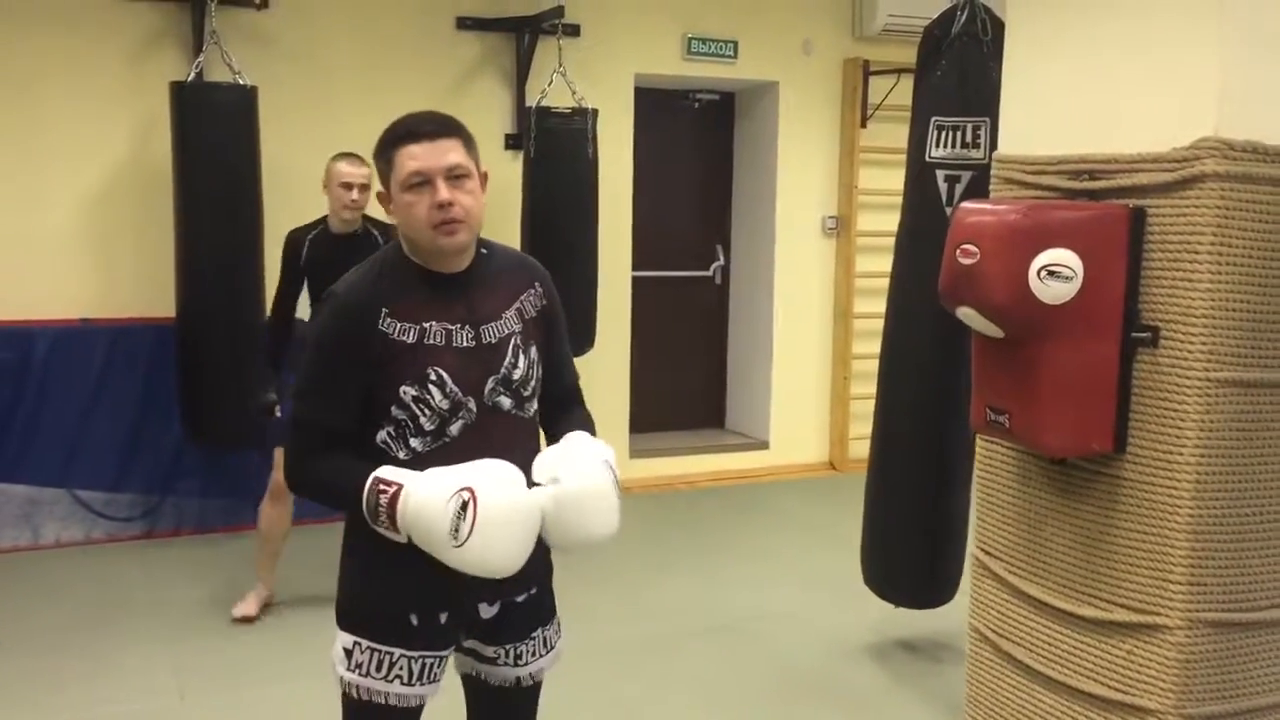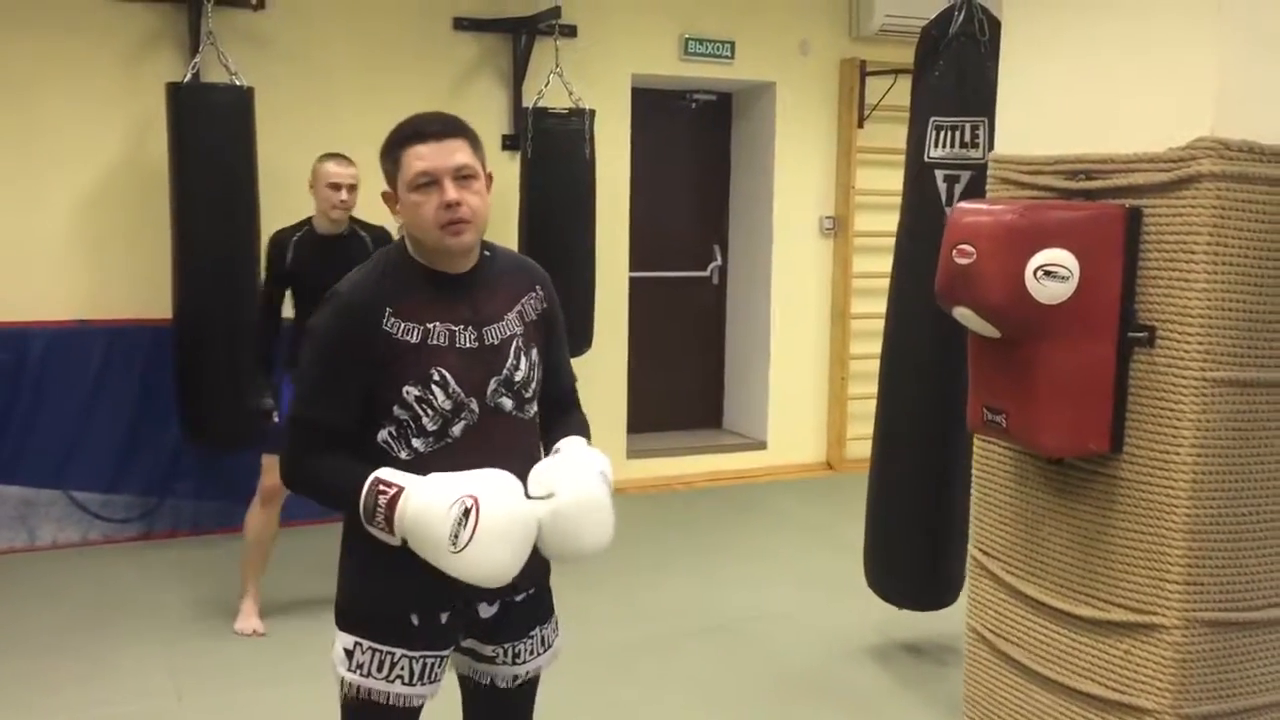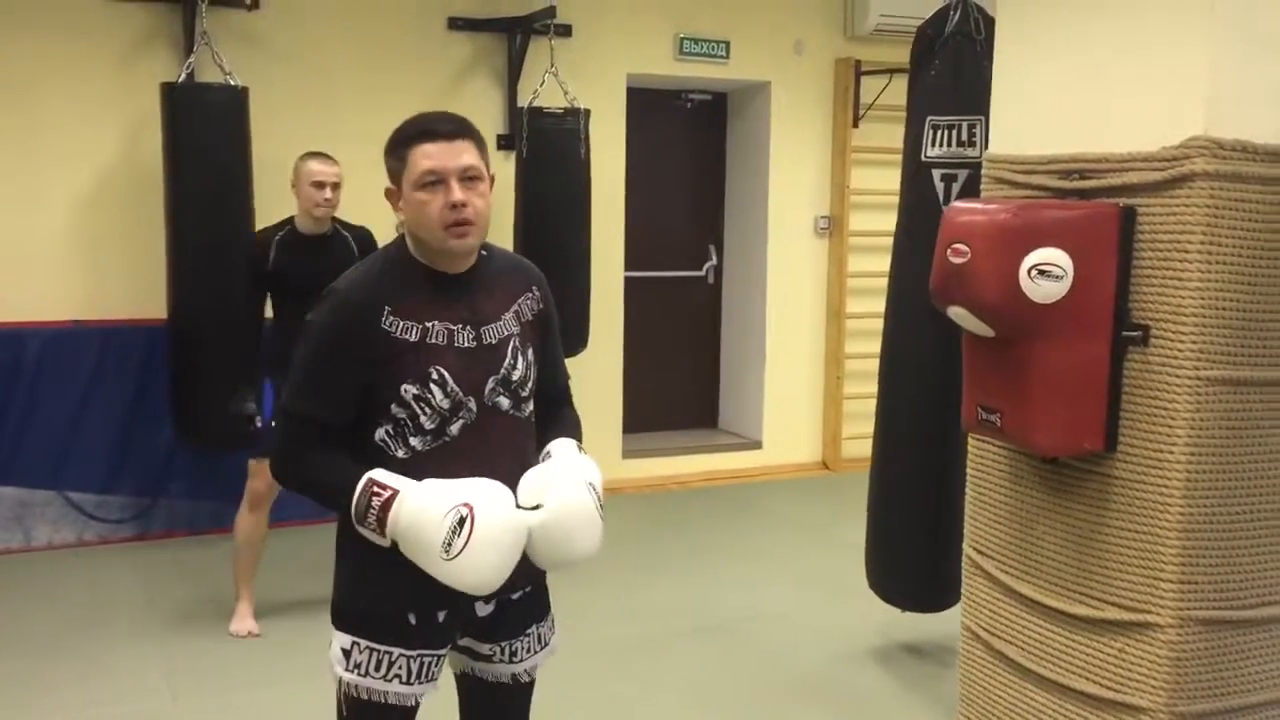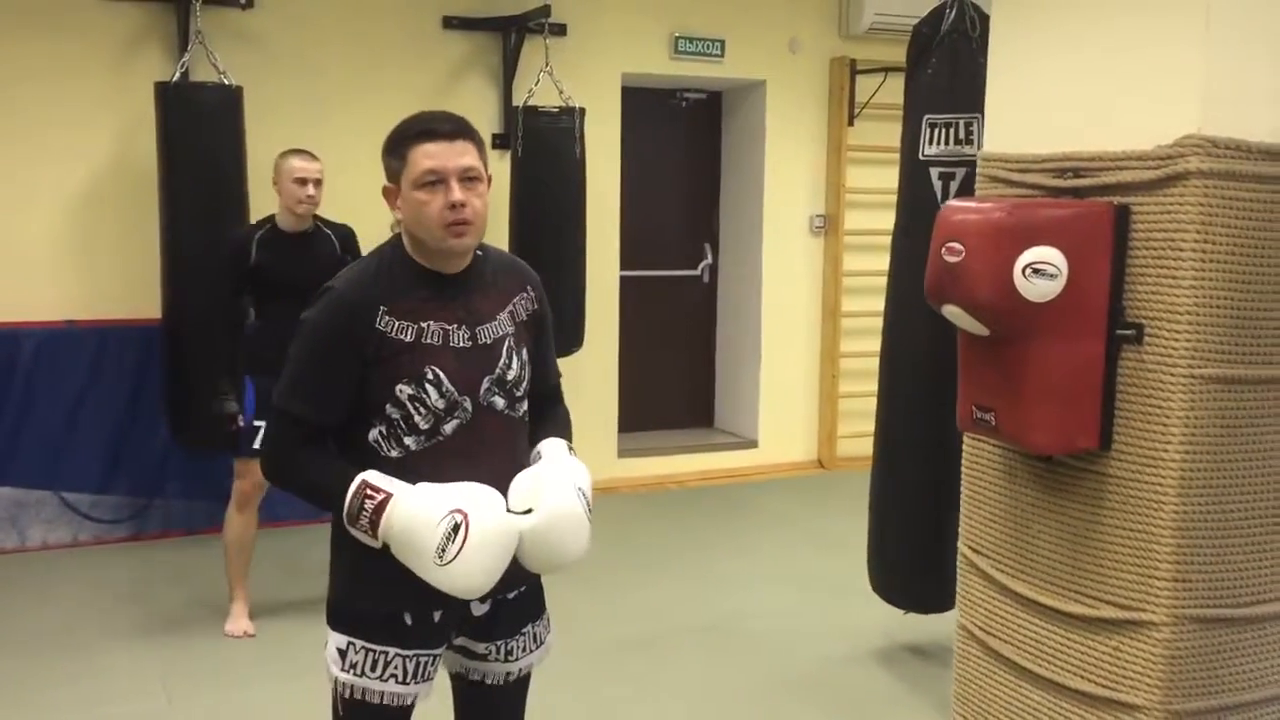
dt=0.1s
person 1, frame 1
left shoulder: (527, 282)
right shoulder: (357, 306)
left elbow: (562, 399)
right elbow: (307, 462)
left wrist: (581, 453)
right wrist: (402, 500)
left hip: (518, 570)
right hip: (396, 584)
person 1, frame 2
left shoulder: (528, 284)
right shoulder: (360, 305)
left elbow: (559, 402)
right elbow: (305, 460)
left wrist: (577, 459)
right wrist: (402, 504)
left hip: (515, 570)
right hip: (396, 586)
person 1, frame 3
left shoulder: (524, 285)
right shoulder: (359, 304)
left elbow: (553, 402)
right elbow: (295, 455)
left wrist: (567, 461)
right wrist: (395, 504)
left hip: (509, 571)
right hip: (390, 584)
person 1, frame 4
left shoulder: (518, 284)
right shoulder: (354, 303)
right elbow: (287, 454)
left wrist: (557, 462)
right wrist: (388, 508)
left hip: (504, 572)
right hip: (386, 585)
person 2, frame 1
left shoulder: (388, 240)
right shoulder: (302, 241)
right elbow: (283, 309)
right wrist: (272, 373)
right knee: (282, 480)
right ankle: (262, 586)
person 2, frame 2
left shoulder: (376, 241)
right shoulder: (287, 243)
right elbow: (268, 314)
right wrist: (262, 378)
right knee: (272, 486)
right ankle: (249, 599)
person 2, frame 3
left shoulder: (358, 242)
right shoulder: (269, 244)
right elbow: (251, 315)
right hip: (284, 379)
right knee: (259, 489)
right ankle: (244, 601)
person 2, frame 4
left shoulder: (340, 239)
right shoulder: (249, 242)
right elbow: (232, 315)
right wrist: (226, 381)
right hip: (265, 380)
right knee: (246, 488)
right ankle: (238, 603)
